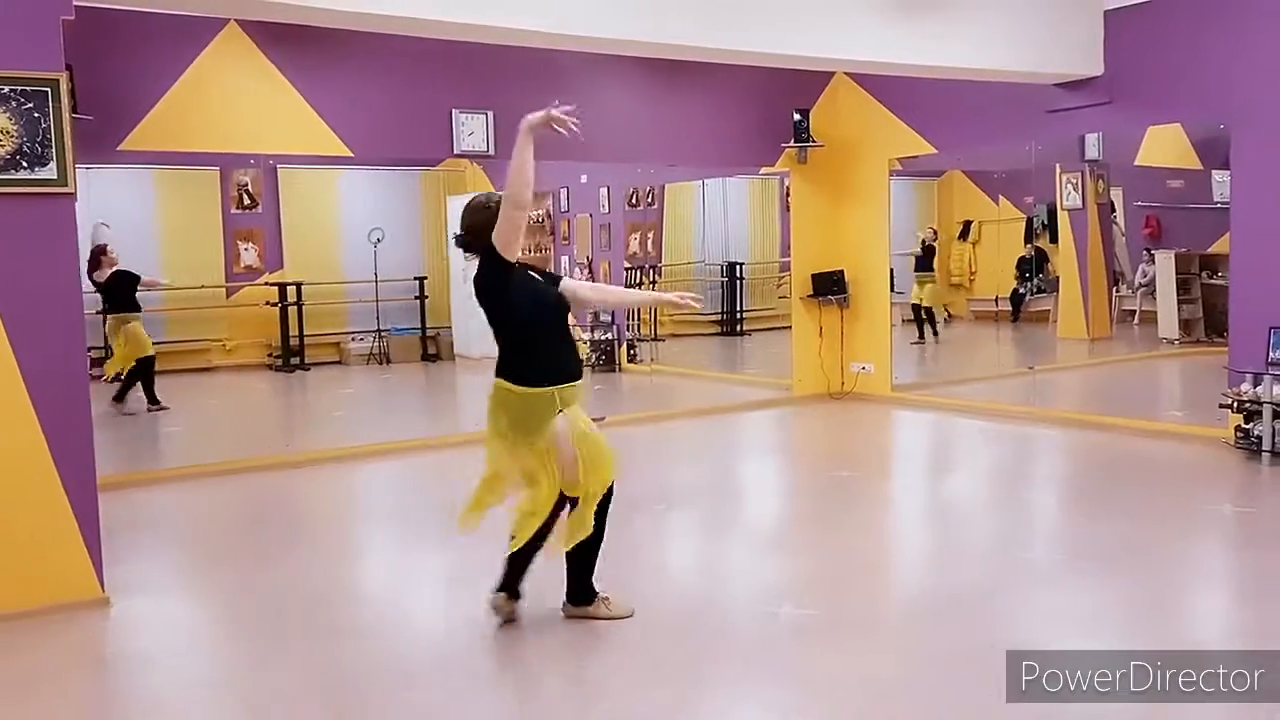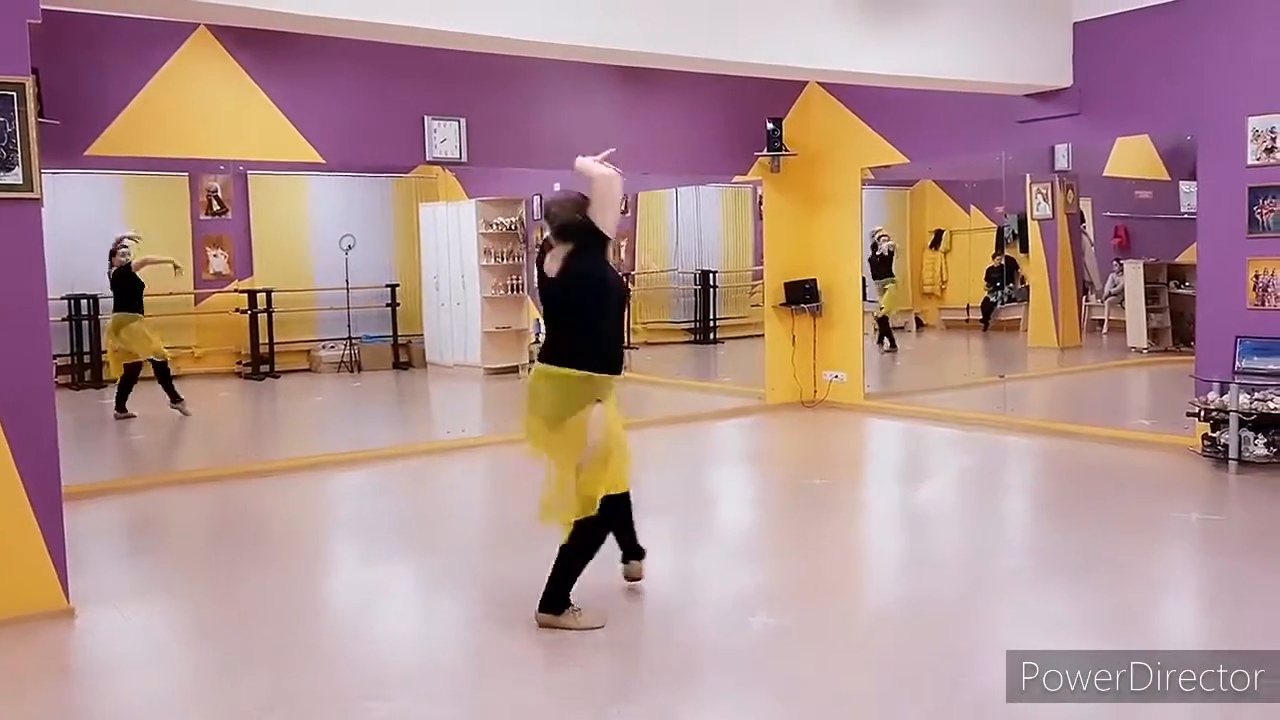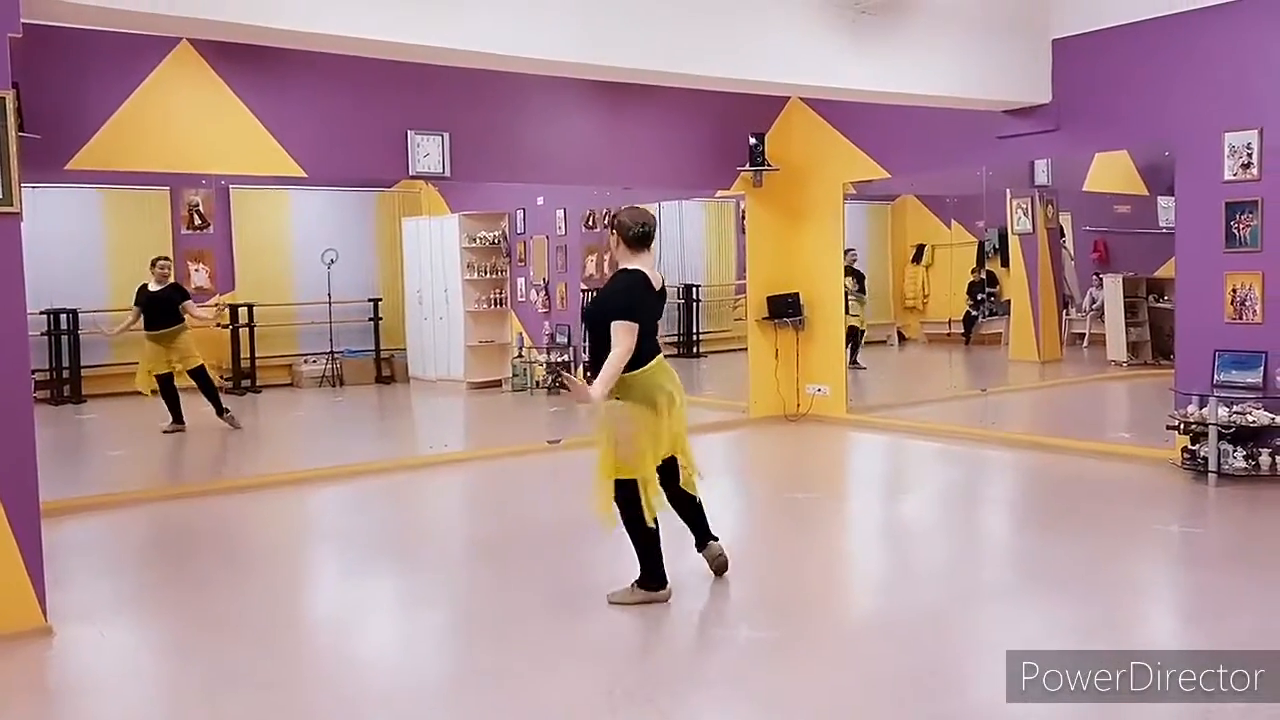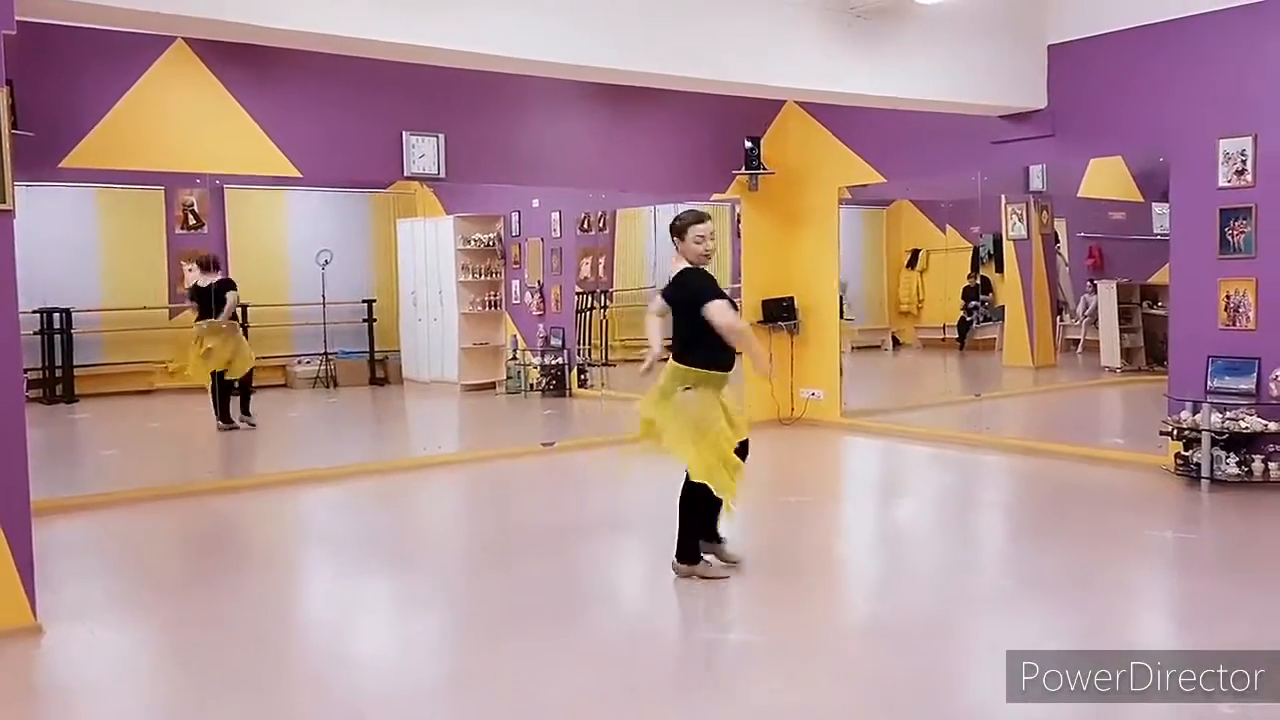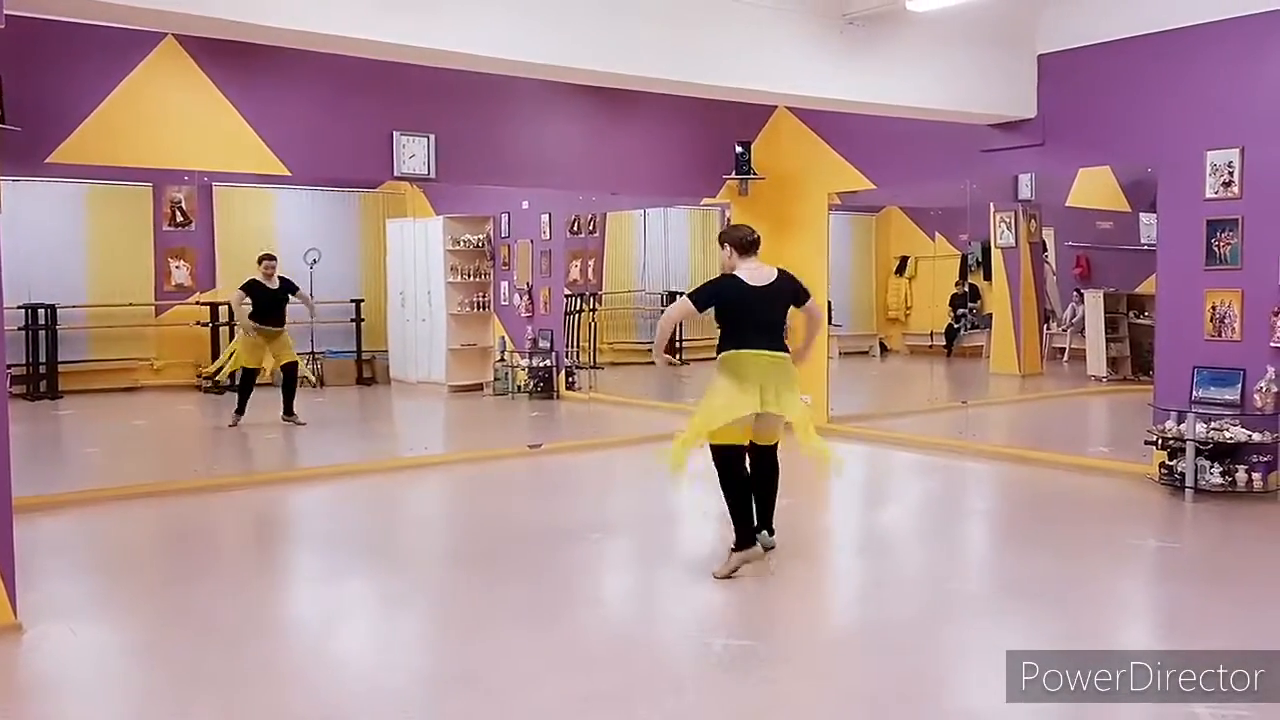
dt=1s
person 1, frame 1
left shoulder: (524, 277)
right shoulder: (494, 278)
left elbow: (593, 294)
right elbow: (519, 200)
left wrist: (657, 298)
right wrist: (527, 130)
left hip: (525, 404)
right hip: (542, 408)
left knee: (554, 495)
right knee: (593, 491)
left ankle: (508, 589)
right ankle: (580, 597)
person 1, frame 2
left shoulder: (550, 257)
right shoulder: (588, 256)
left elbow: (562, 234)
right elbow: (609, 182)
right wrist: (588, 166)
left hip: (556, 386)
right hip: (583, 394)
left knee: (610, 474)
right knee: (597, 496)
left ankle: (631, 553)
right ankle: (553, 606)
person 1, frame 3
left shoulder: (624, 283)
right shoulder: (652, 279)
left elbow: (622, 348)
left wrist: (597, 392)
left hip: (632, 394)
right hip: (658, 384)
left knee: (629, 487)
right knee: (669, 470)
left ankle: (653, 582)
right ankle: (708, 541)
person 1, frame 4
left shoulder: (685, 277)
right shoulder: (696, 281)
left elbow: (655, 312)
right elbow: (728, 324)
left wrist: (656, 348)
right wrist: (760, 361)
left hip: (695, 382)
right hip: (693, 386)
left knee: (733, 453)
right knee: (707, 468)
left ankle: (707, 537)
right ankle: (688, 557)
person 1, frame 5
left shoulder: (723, 286)
right shoulder: (782, 279)
left elbow: (671, 315)
right elbow: (816, 314)
left wrist: (658, 351)
right wrist: (802, 350)
left hip: (736, 374)
right hip: (778, 371)
left knee: (729, 457)
right knee: (765, 451)
left ankle: (745, 542)
right ankle: (765, 530)
person 2, frame 1
left shoulder: (94, 274)
right shoulder: (120, 275)
left elbow: (94, 252)
right elbow: (148, 282)
left wrist: (96, 229)
right wrist: (163, 282)
left hip: (114, 322)
right hip: (126, 323)
left knee: (143, 361)
right knee: (146, 360)
left ankle: (153, 401)
right ankle: (118, 399)
person 2, frame 2
left shoulder: (115, 272)
right shoulder: (122, 270)
left elbow: (114, 246)
right elbow: (144, 260)
left wrist: (123, 238)
right wrist: (172, 260)
left hip: (120, 324)
right hip: (129, 323)
left knee: (132, 368)
right knee: (159, 358)
left ankle: (120, 408)
right ankle: (175, 399)
person 2, frame 3
left shoulder: (176, 288)
right shoulder: (142, 290)
left elbow: (193, 310)
right elbow: (133, 317)
left wrist: (211, 316)
right wrist: (116, 331)
left hip: (178, 336)
right hip: (154, 341)
left knee: (200, 375)
right knee: (164, 382)
left ankle: (223, 412)
right ankle: (178, 421)
person 2, frame 4
left shoulder: (196, 286)
right shoulder: (226, 282)
left elbow: (193, 306)
right elbow: (233, 301)
right wrist: (221, 320)
left hip: (204, 332)
right hip: (226, 331)
left knee: (217, 377)
right knee: (244, 373)
left ankle: (224, 419)
right ankle: (245, 414)
person 2, frame 5
left shoulder: (284, 282)
right shoulder: (253, 284)
left elbow: (303, 296)
right elbow: (235, 300)
left wrist: (311, 307)
right wrist: (244, 323)
left hip: (278, 334)
right hip: (256, 334)
left knee: (291, 369)
right knee: (249, 374)
left ankle: (288, 413)
right ankle: (239, 412)
